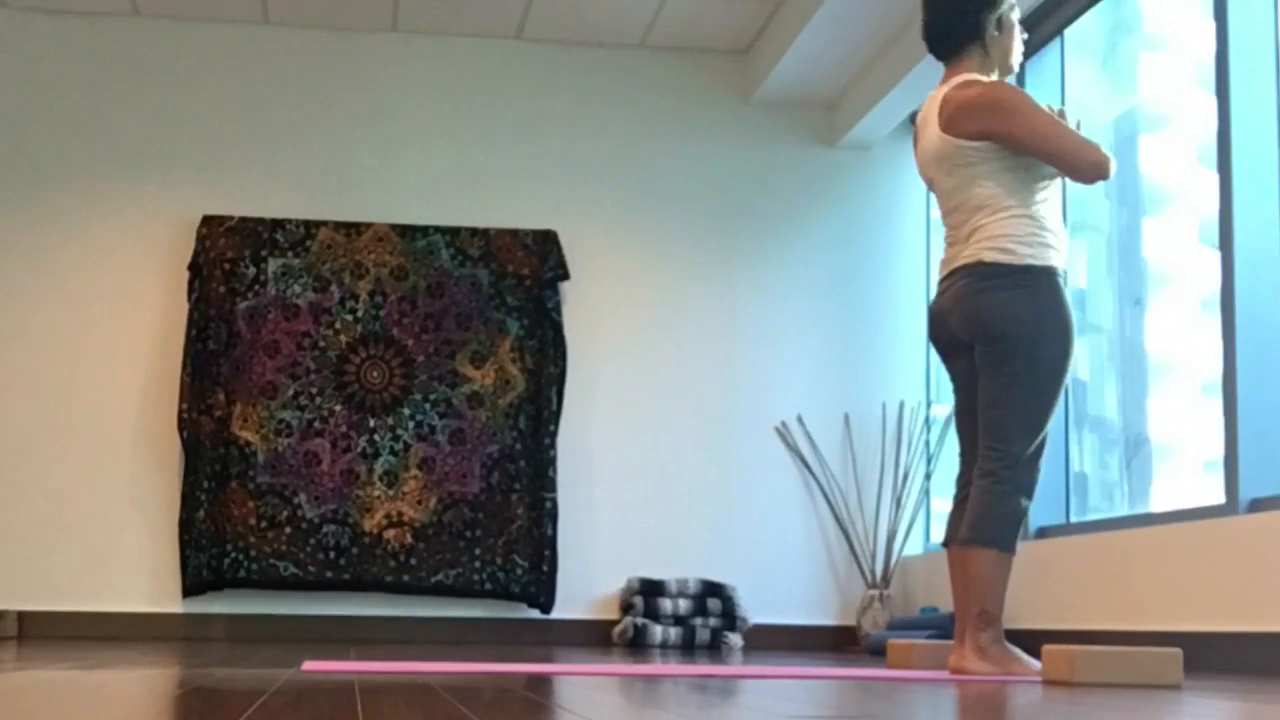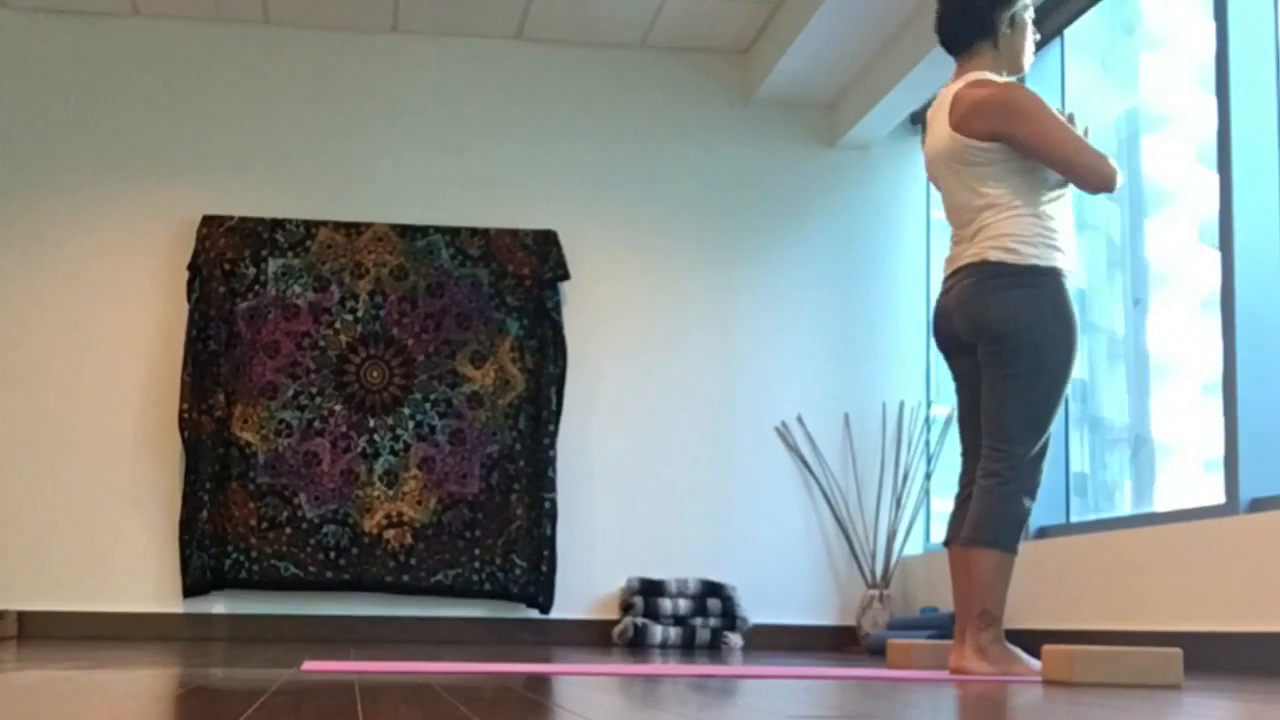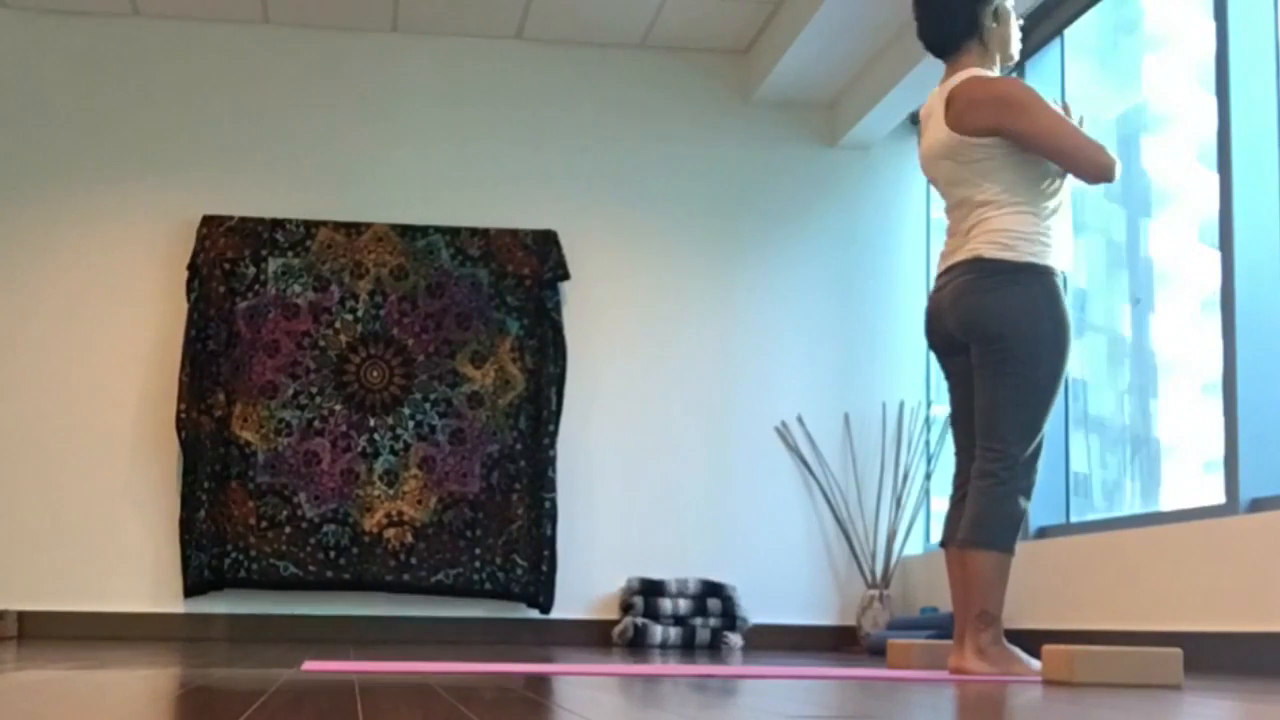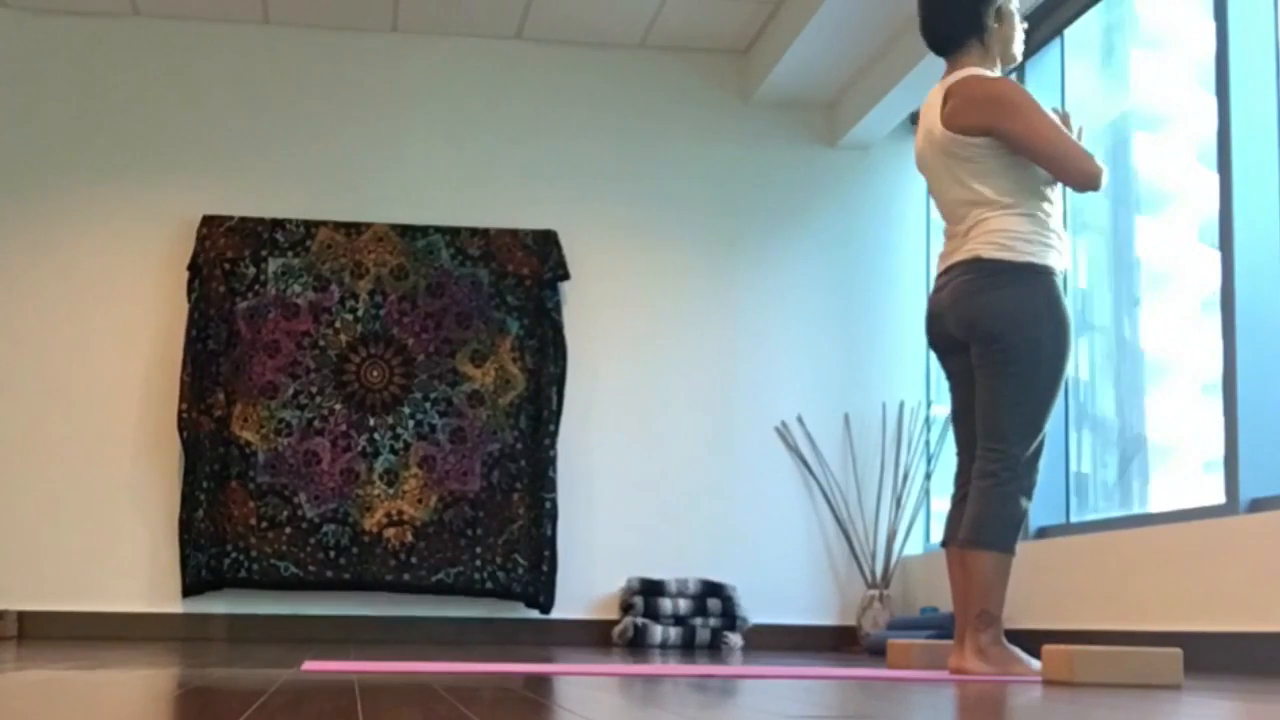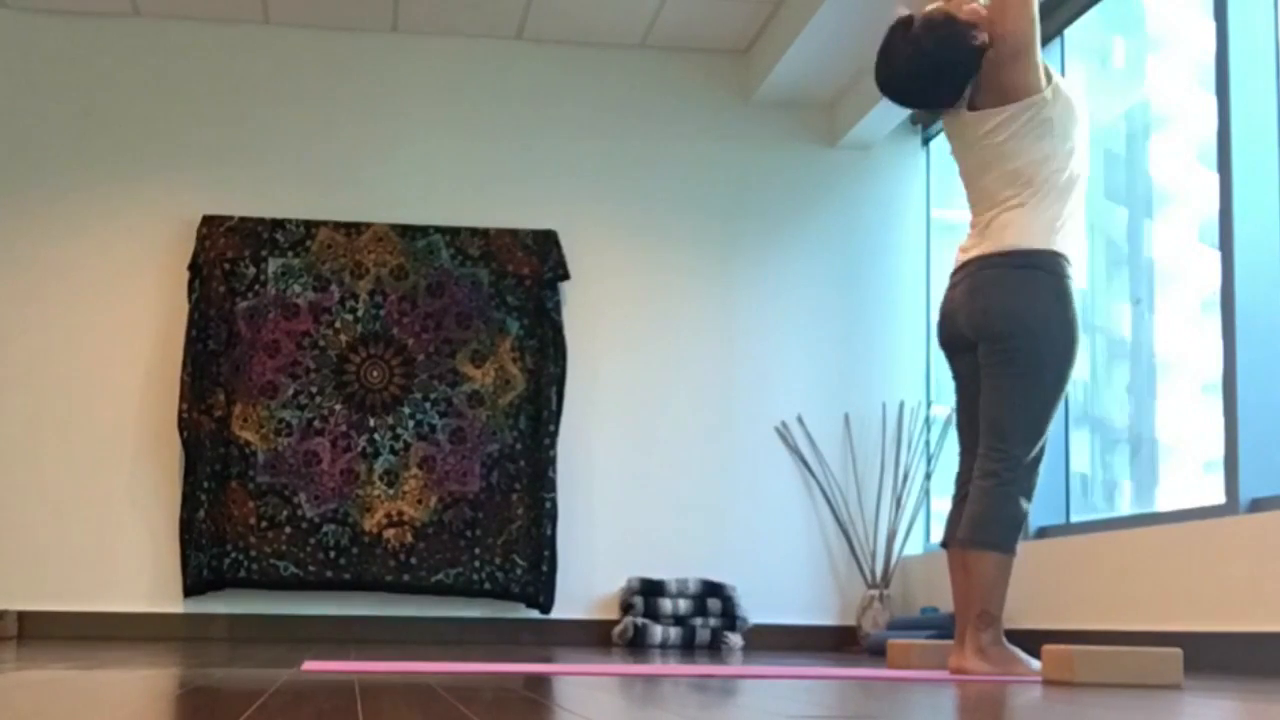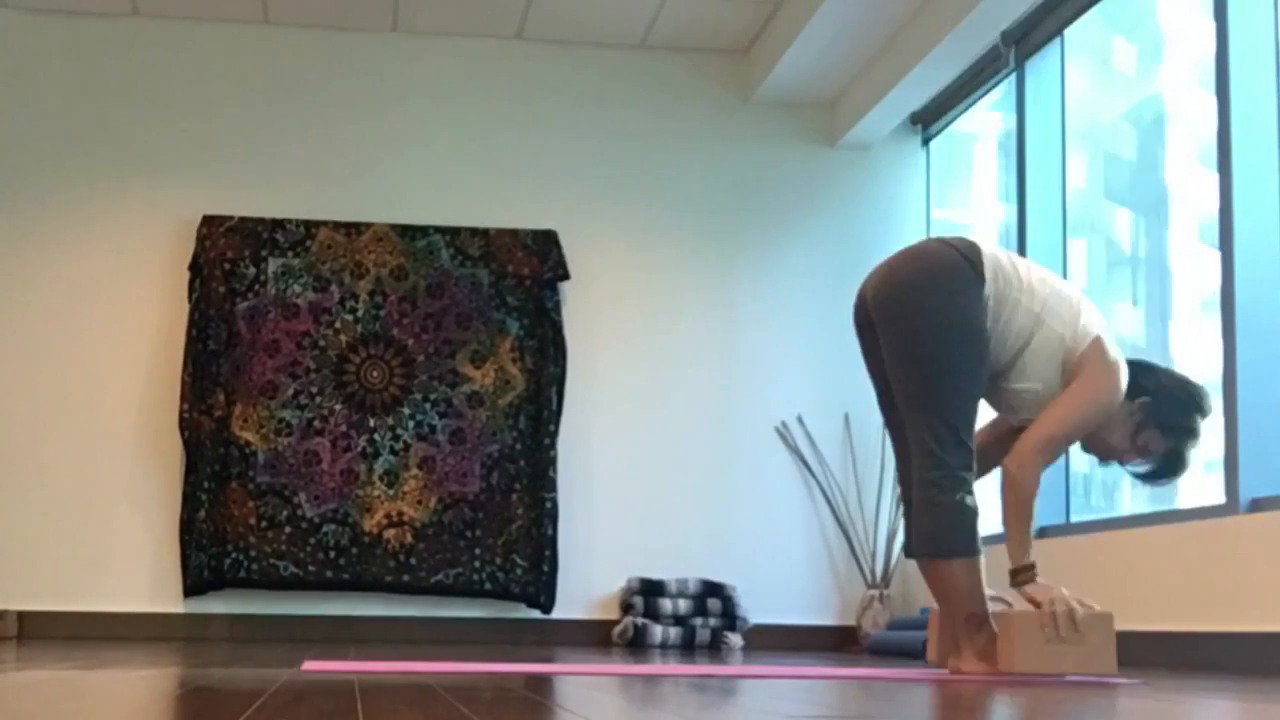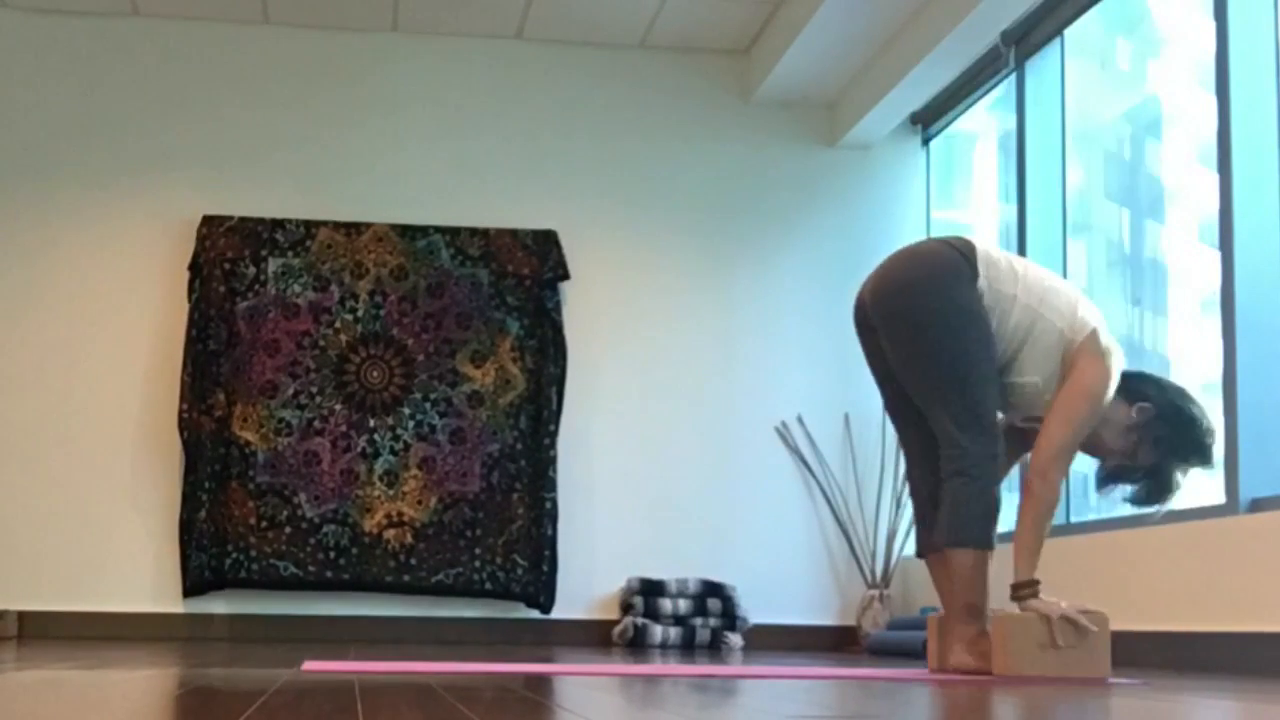
dt=0.3s
person 1, frame 1
left shoulder: (932, 114)
right shoulder: (985, 97)
right elbow: (1094, 165)
left wrist: (1045, 140)
right wrist: (1064, 133)
left hip: (961, 297)
right hip: (1015, 291)
left knee: (980, 471)
right knee: (1007, 469)
left ankle: (968, 640)
right ankle: (983, 642)
person 1, frame 2
left shoulder: (940, 113)
right shoulder: (997, 97)
right elbow: (1101, 175)
left wrist: (1054, 140)
right wrist: (1074, 138)
left hip: (964, 296)
right hip: (1020, 290)
left knee: (983, 471)
right knee: (1010, 469)
left ankle: (968, 639)
right ankle: (984, 642)
person 1, frame 3
left shoulder: (936, 111)
right shoulder: (991, 91)
right elbow: (1100, 165)
left wrist: (1048, 139)
right wrist: (1066, 132)
left hip: (957, 294)
right hip: (1012, 289)
left knee: (977, 471)
right knee: (1005, 468)
left ankle: (967, 640)
right ankle: (982, 644)
person 1, frame 4
left shoulder: (936, 106)
right shoulder: (987, 91)
right elbow: (1086, 173)
right wrist: (1066, 136)
left hip: (957, 295)
right hip: (1013, 290)
left knee: (979, 471)
right knee: (1006, 469)
left ankle: (969, 640)
right ankle: (982, 644)
person 1, frame 5
left shoulder: (967, 97)
right shoulder: (1016, 71)
left hip: (973, 291)
right hip: (1023, 283)
left knee: (984, 473)
right knee: (1010, 473)
left ankle: (972, 637)
right ankle: (982, 644)
person 1, frame 6
left shoulder: (1051, 393)
right shoulder: (1106, 376)
right elbow: (1022, 465)
right wrist: (1025, 574)
left hip: (892, 282)
right hip: (935, 287)
left knee: (930, 475)
right knee: (945, 471)
left ankle: (971, 642)
right ankle: (975, 646)
person 1, frame 7
left shoulder: (1046, 397)
right shoulder: (1098, 365)
right elbow: (1044, 473)
right wrist: (1027, 588)
left hip: (890, 284)
right hip: (932, 285)
left knee: (935, 472)
right knee: (972, 460)
left ankle: (958, 637)
right ankle: (967, 639)
